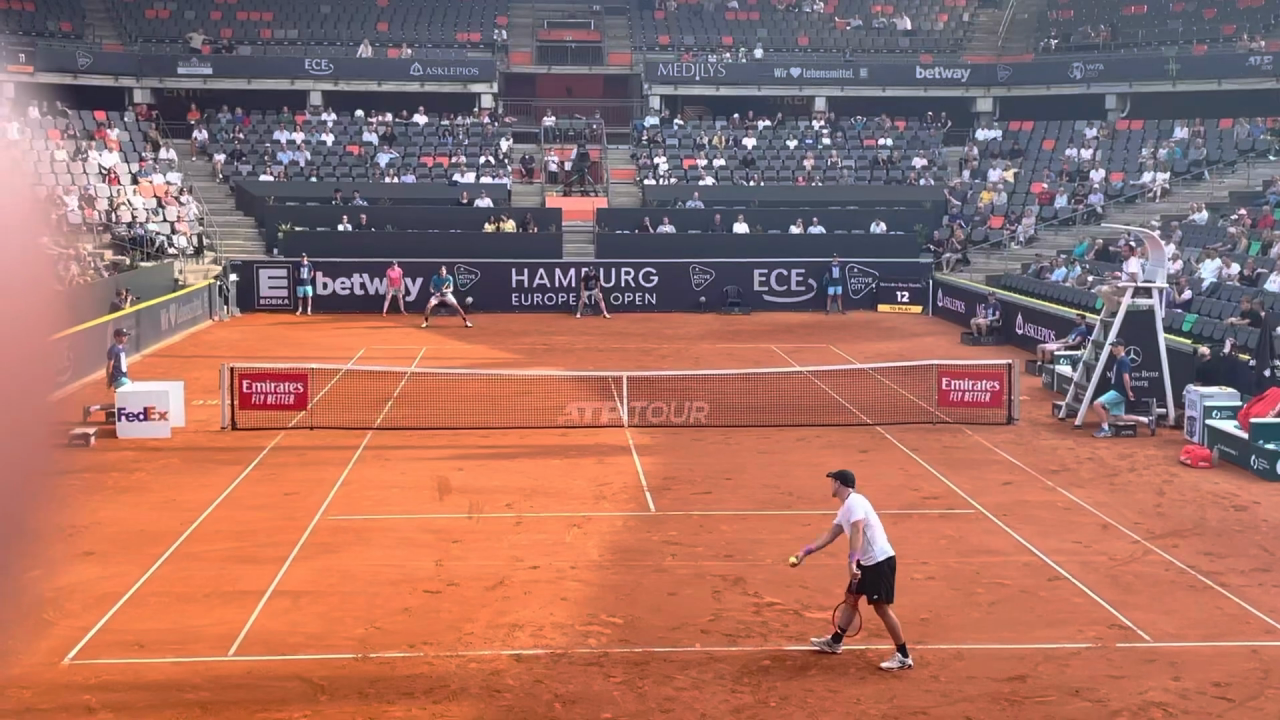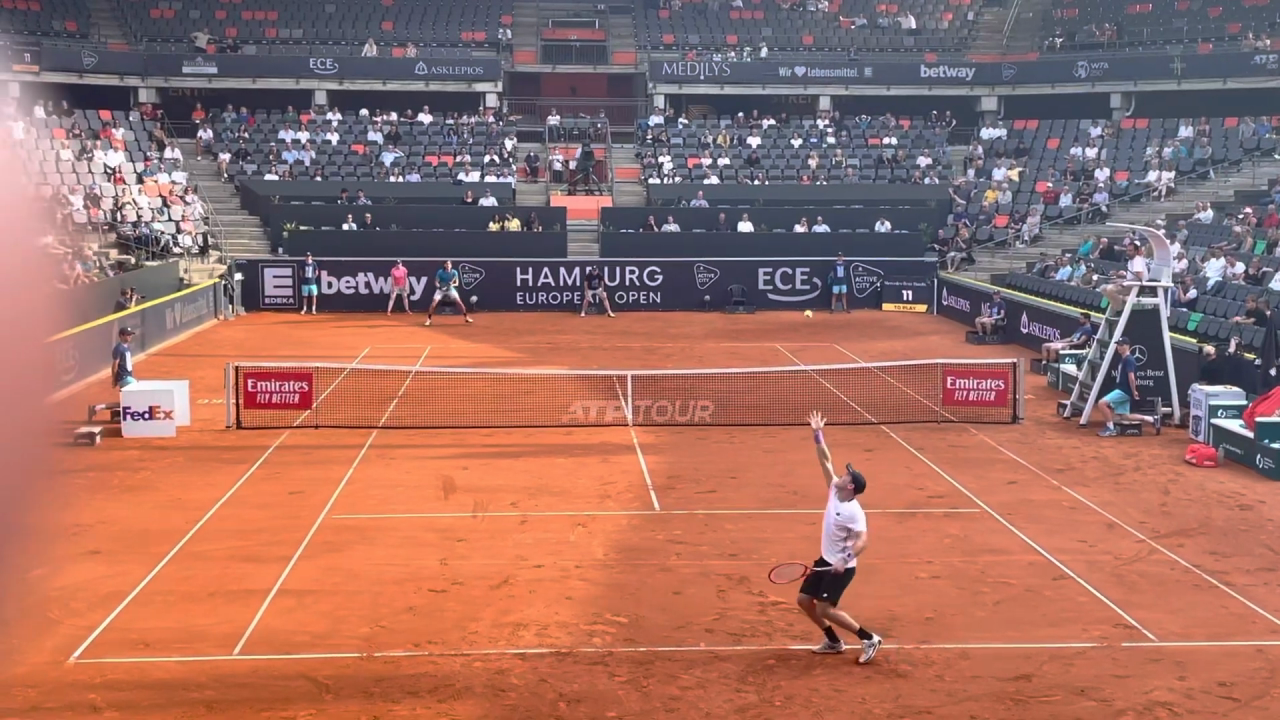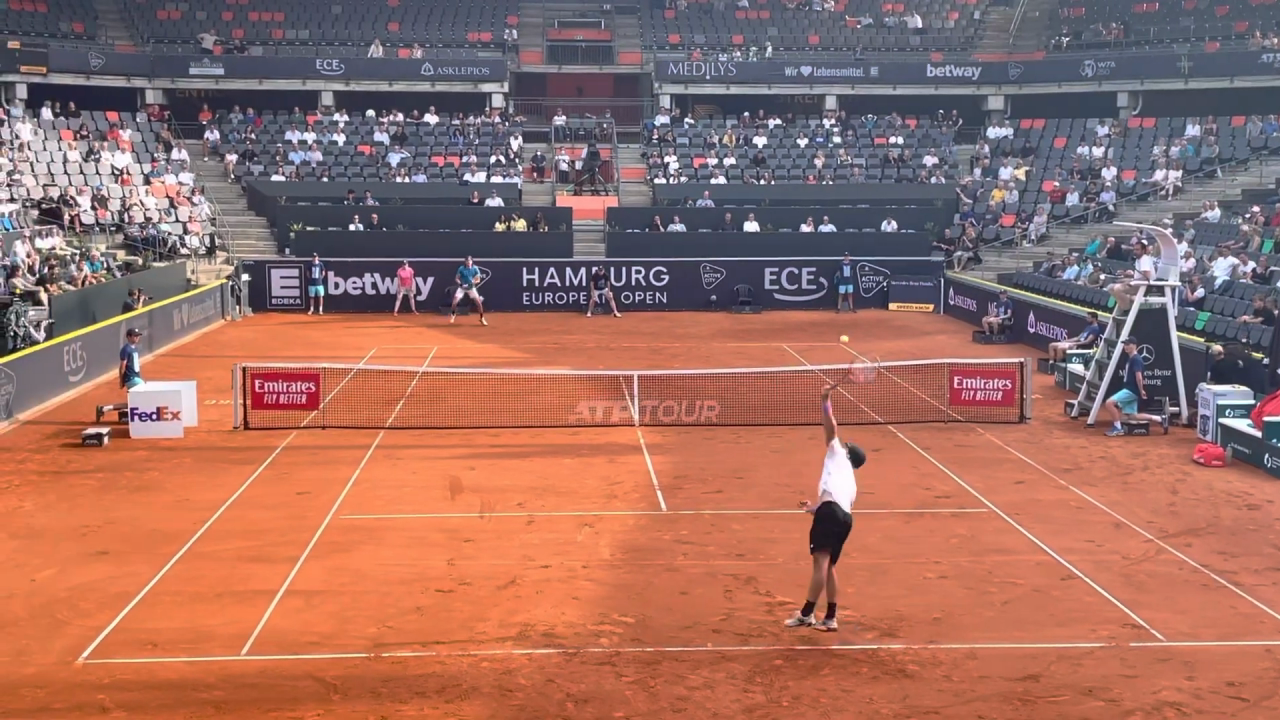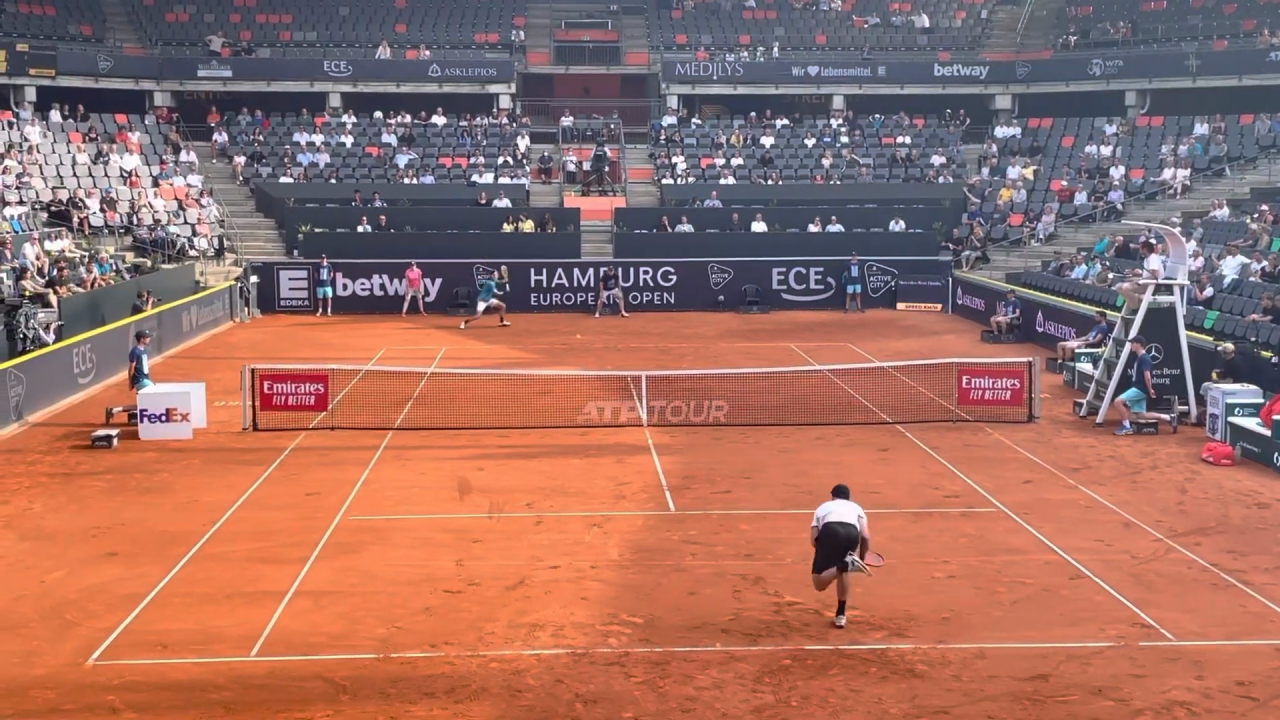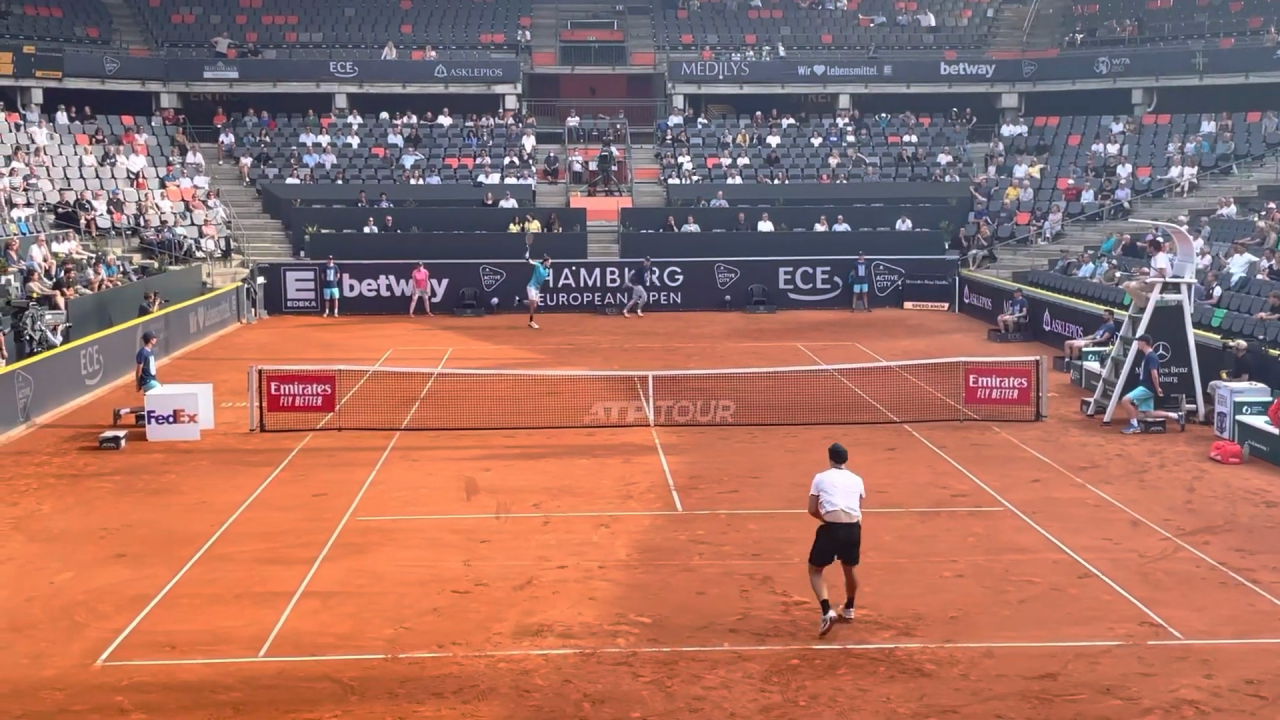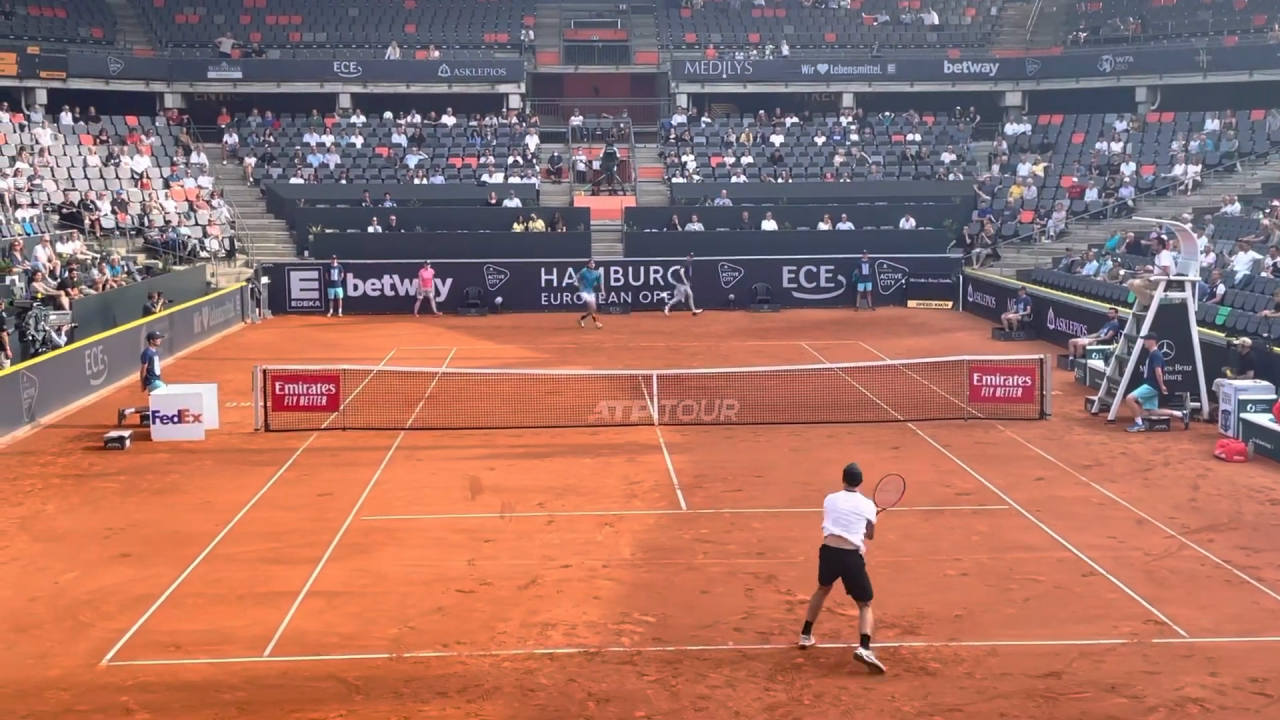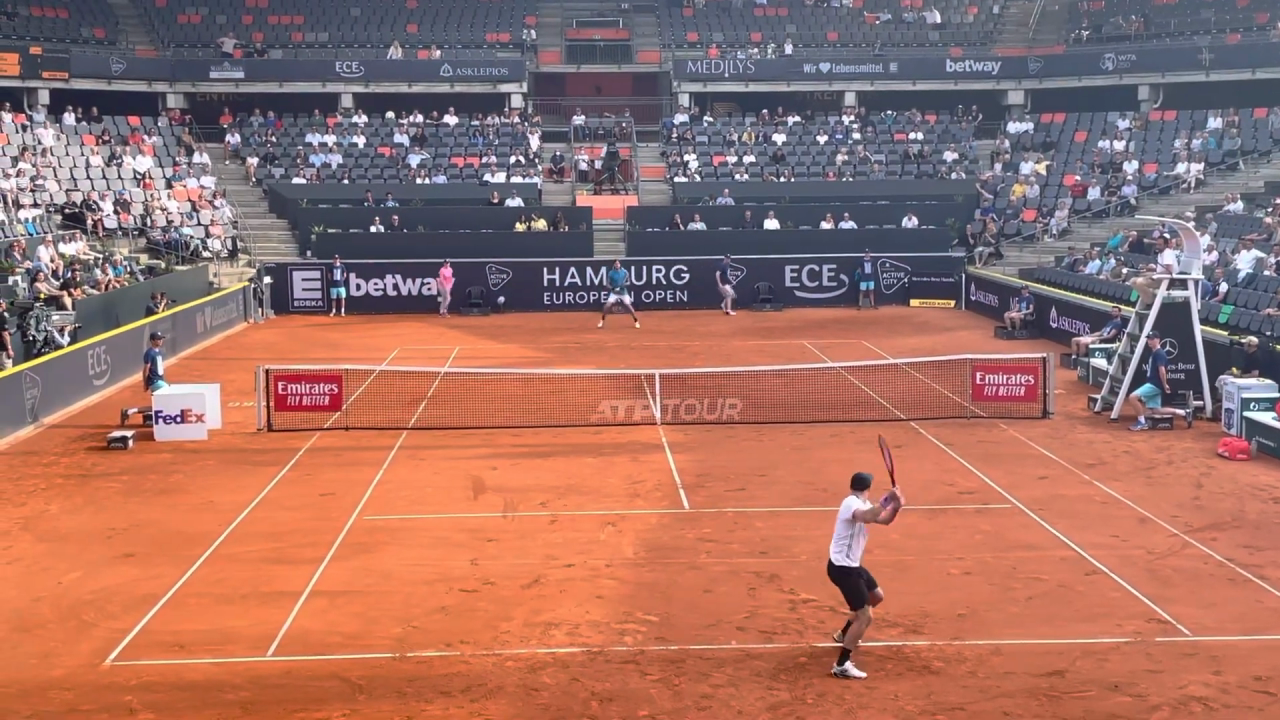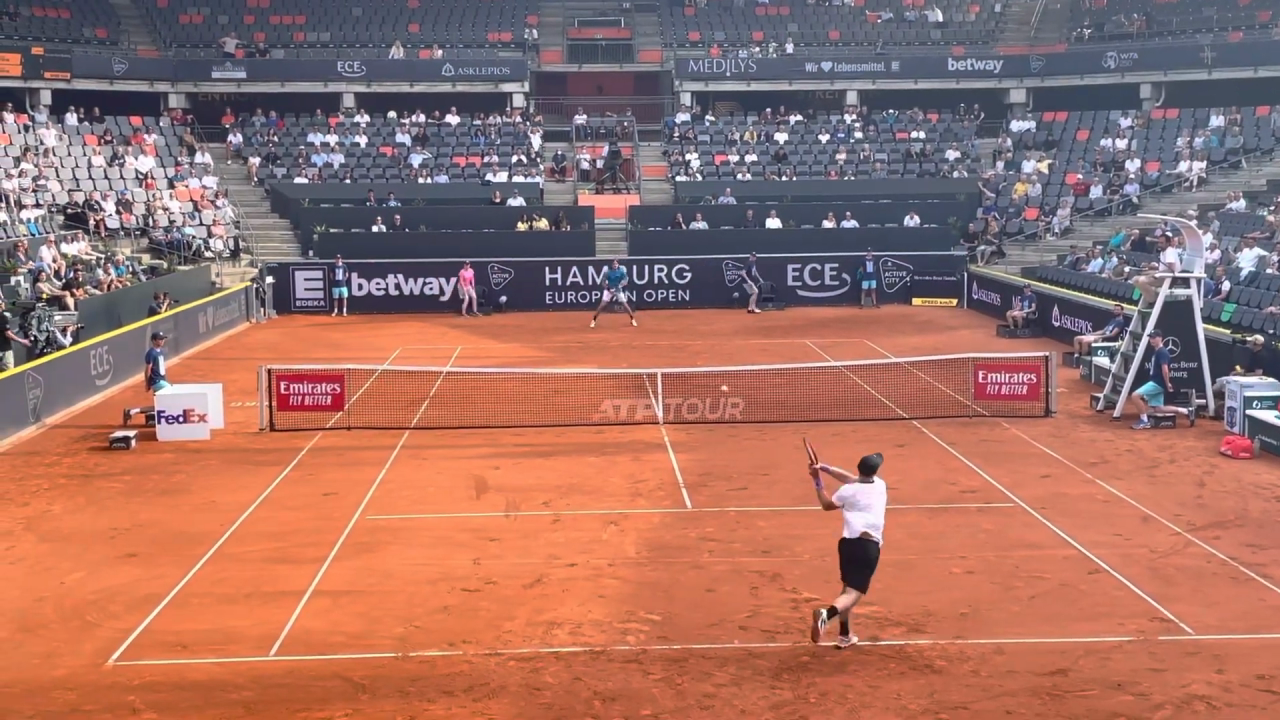
dt=0.5s
person 1, frame 1
left shoulder: (856, 503)
right shoulder: (843, 511)
left elbow: (857, 535)
right elbow: (829, 536)
left wrist: (851, 563)
right wrist: (805, 552)
left hip: (880, 561)
right hip: (865, 563)
left knee: (882, 608)
right knee: (851, 598)
left ankle: (903, 656)
right ankle: (835, 641)
person 1, frame 2
left shoulder: (854, 512)
right shoulder: (835, 491)
left elbow: (862, 541)
right elbow: (826, 461)
left wrist: (844, 561)
right wrist: (817, 433)
left hip: (842, 567)
right hip: (826, 562)
left knee: (825, 609)
right knee: (804, 600)
left ankle: (869, 638)
right ankle: (833, 642)
person 1, frame 3
left shoulder: (840, 458)
right shoulder: (850, 484)
left elbow: (830, 425)
left wrist: (828, 393)
right wrist: (817, 507)
left hip: (830, 511)
right hip: (843, 519)
left knee: (820, 563)
right knee: (827, 566)
left ankle: (806, 615)
right ankle: (830, 617)
person 1, frame 4
left shoulder: (822, 508)
right shoulder: (856, 508)
left elbow: (814, 540)
right elbow: (865, 536)
right wrist: (861, 559)
left hip: (829, 530)
right hip: (852, 533)
left knee: (819, 583)
right knee: (841, 571)
left ankle: (847, 563)
right ankle: (841, 615)
person 1, frame 5
left shoulder: (821, 478)
right shoulder: (857, 480)
left elbow: (812, 509)
left hip: (831, 529)
right hip: (853, 528)
left knee: (815, 571)
right knee: (849, 568)
left ankle: (827, 612)
right ankle: (849, 608)
person 1, frame 6
left shoulder: (830, 500)
right shoulder: (868, 505)
right elbow: (870, 535)
left hip: (829, 552)
right hip: (852, 556)
left knee: (822, 590)
right knee: (865, 606)
left ankle: (806, 636)
right ankle: (865, 649)
person 1, frame 7
left shoulder: (862, 504)
right shoulder: (851, 504)
left elbow: (883, 519)
right elbow: (868, 519)
left wrist: (895, 503)
right wrist: (889, 500)
left hip: (852, 564)
right hip: (843, 568)
left knee: (875, 596)
right knee: (865, 615)
left ankle: (845, 633)
right ankle: (842, 665)
person 1, frame 8
left shoulder: (847, 491)
right shoulder: (880, 485)
left elbow: (827, 505)
left wrist: (817, 481)
right wrist: (826, 468)
left hip: (848, 543)
right hip: (869, 547)
left knee: (848, 587)
right knee: (853, 594)
left ankle: (845, 634)
right ankle: (826, 614)
